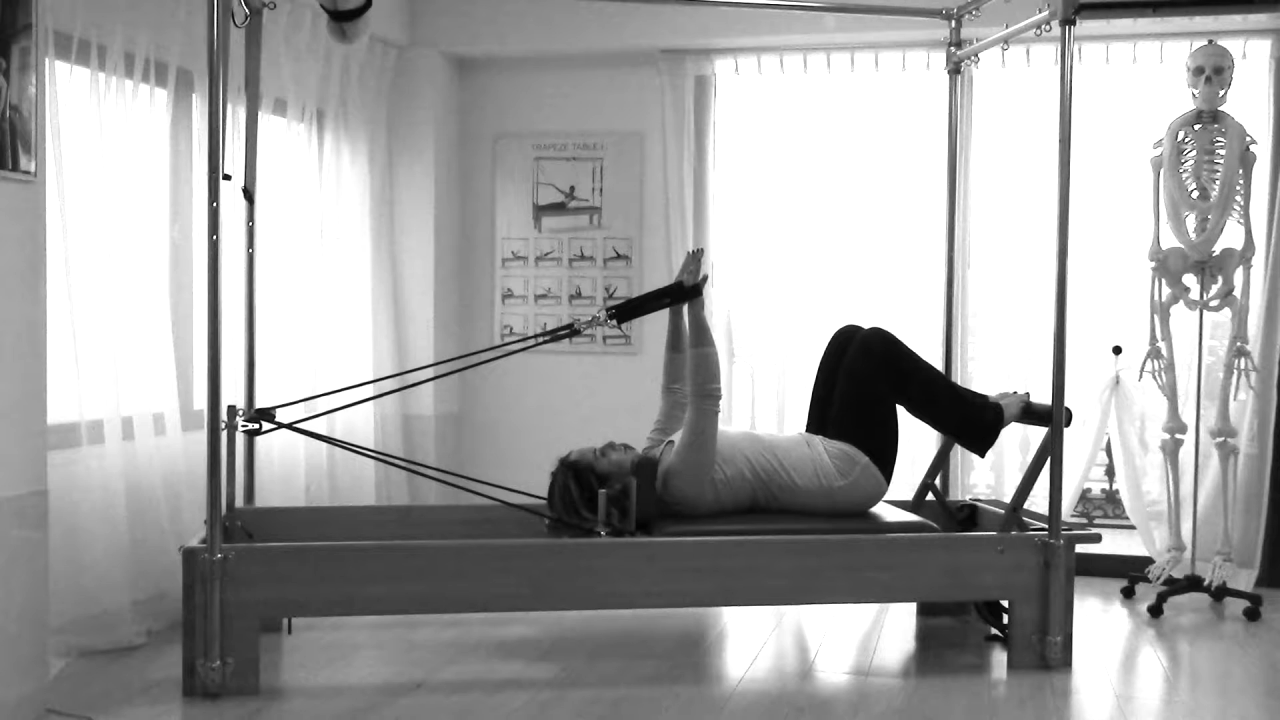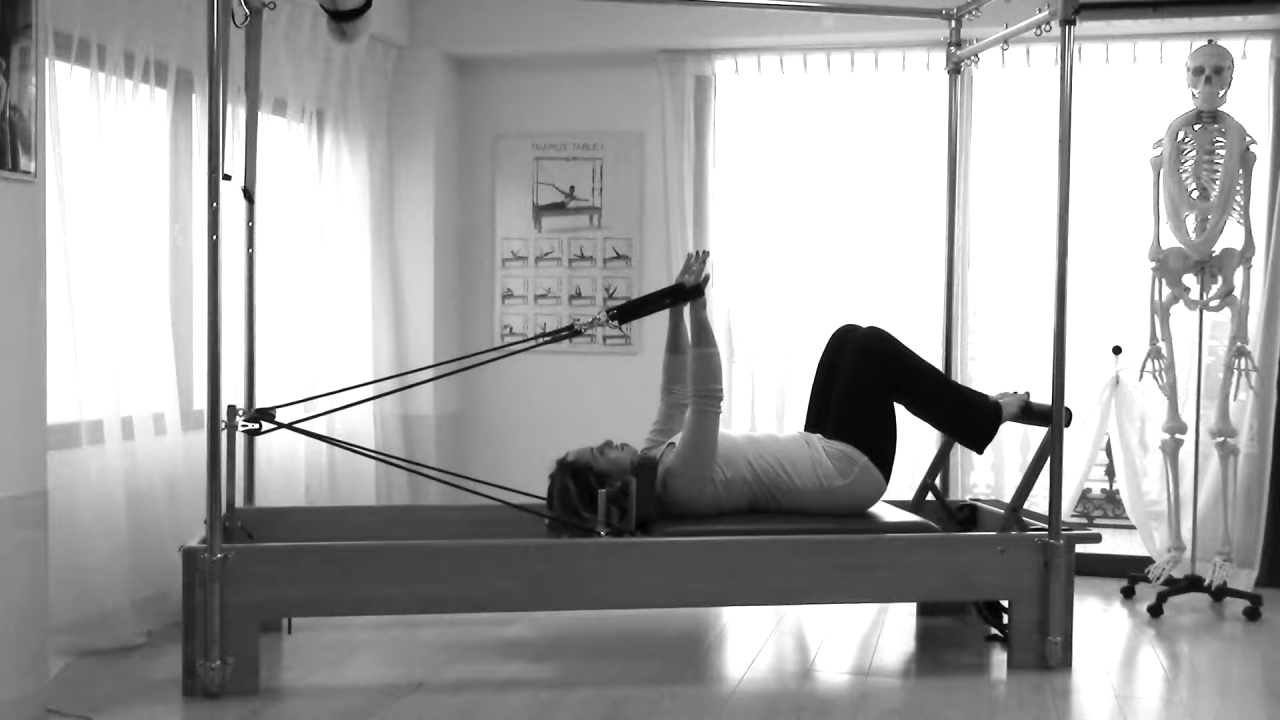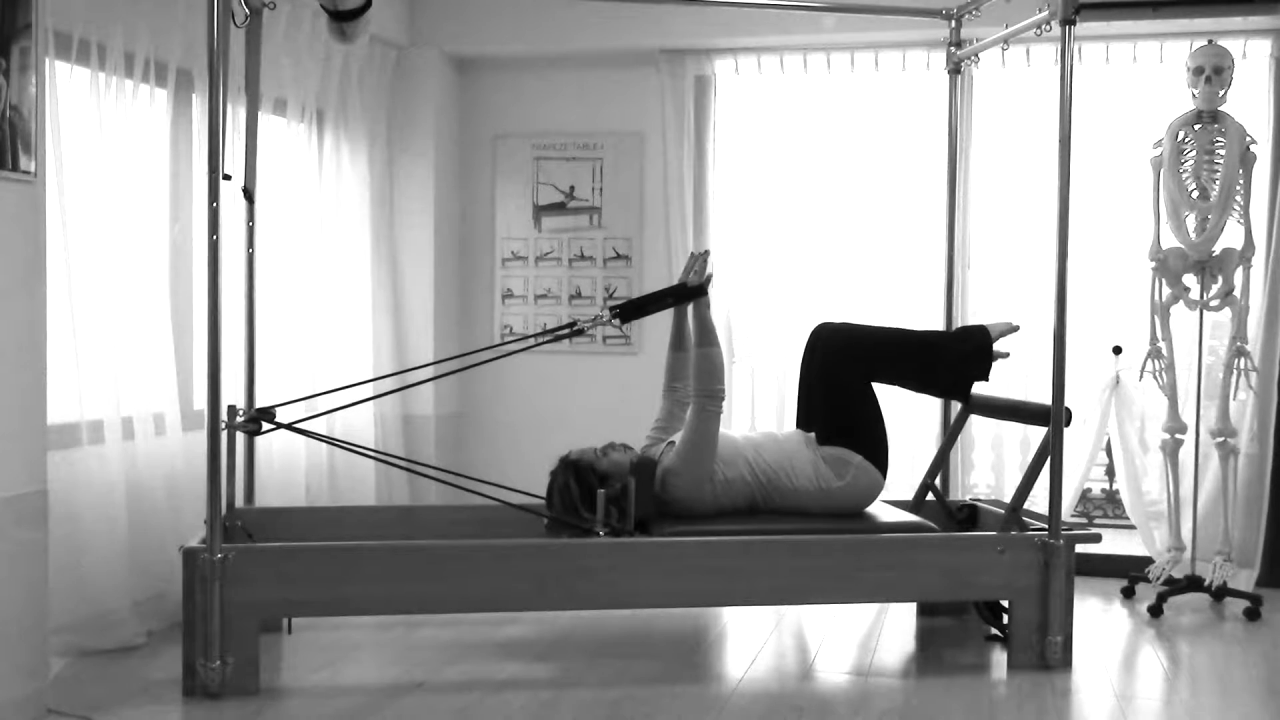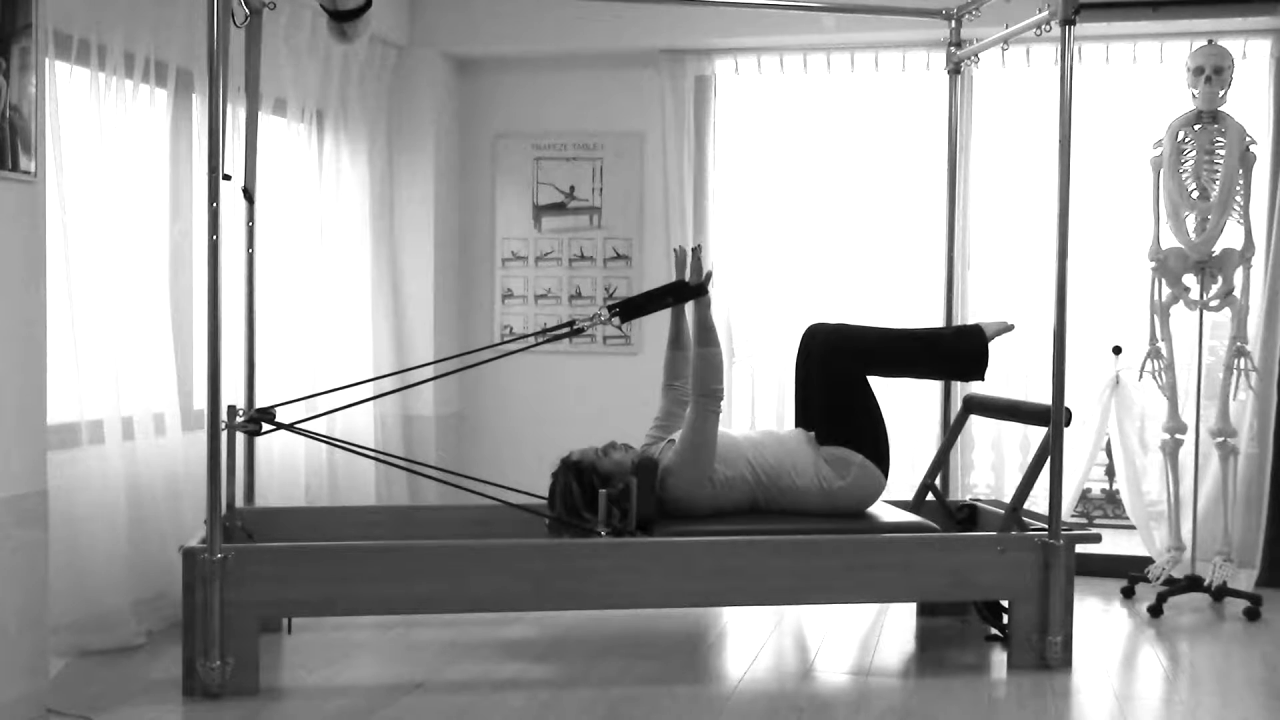
dt=1s
person 1, frame 1
left shoulder: (655, 461)
right shoulder: (678, 483)
left elbow: (676, 394)
right elbow: (704, 398)
left wrist: (675, 310)
right wrist: (694, 309)
left hip: (822, 461)
right hip: (849, 474)
left knee: (851, 338)
right knee: (875, 346)
left ankle: (970, 410)
right ankle: (986, 418)
person 1, frame 2
left shoulder: (653, 462)
right shoulder: (678, 483)
left elbow: (675, 394)
right elbow: (705, 397)
left wrist: (676, 310)
right wrist: (696, 308)
left hip: (818, 456)
right hip: (848, 474)
left knee: (848, 338)
right knee: (871, 345)
left ankle: (969, 409)
right ankle: (984, 414)
person 1, frame 3
left shoulder: (654, 457)
right shoulder: (678, 482)
left elbow: (677, 393)
right elbow: (707, 398)
left wrist: (679, 309)
right wrist: (699, 307)
left hip: (813, 459)
right hip: (847, 474)
left knee: (828, 343)
right knee: (837, 344)
left ankle: (965, 360)
right ankle: (973, 347)
person 1, frame 4
left shoulder: (654, 456)
right shoulder: (678, 481)
left elbow: (676, 390)
right elbow: (705, 398)
left wrist: (678, 305)
right wrist: (700, 306)
left hip: (813, 460)
right hip: (847, 473)
left knee: (821, 340)
right knee: (833, 344)
left ankle: (964, 346)
right ankle: (970, 346)
